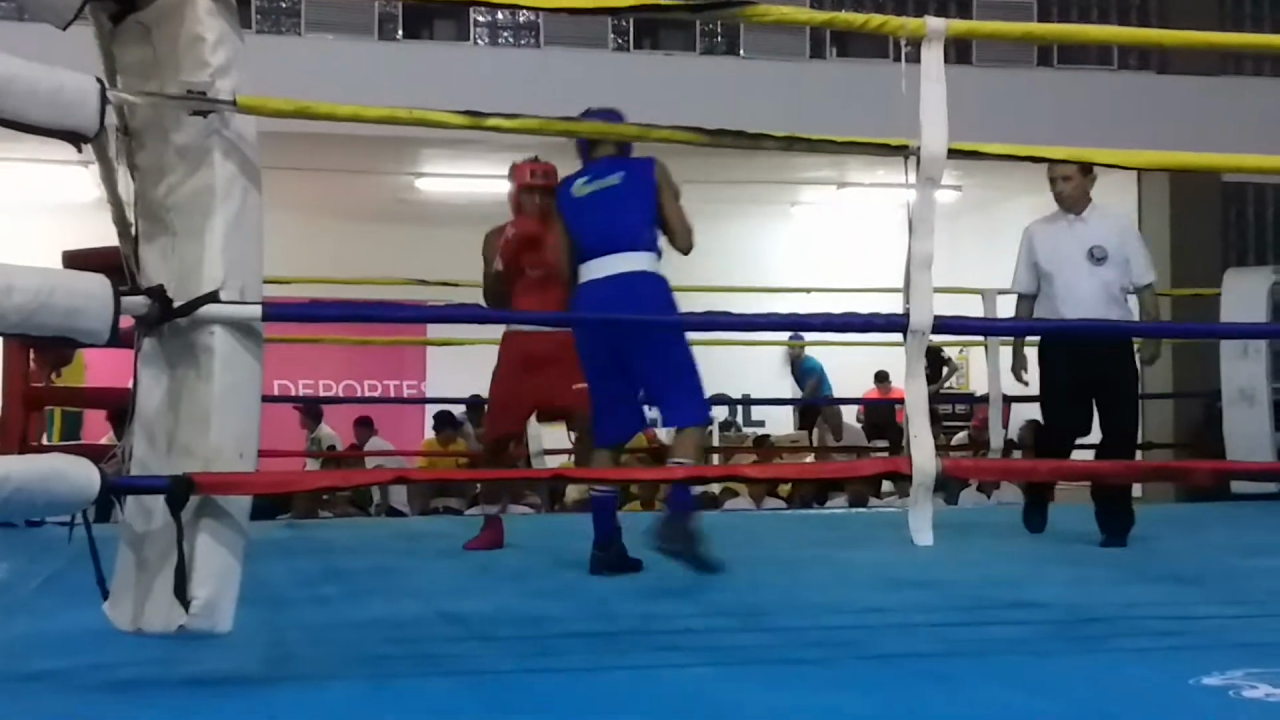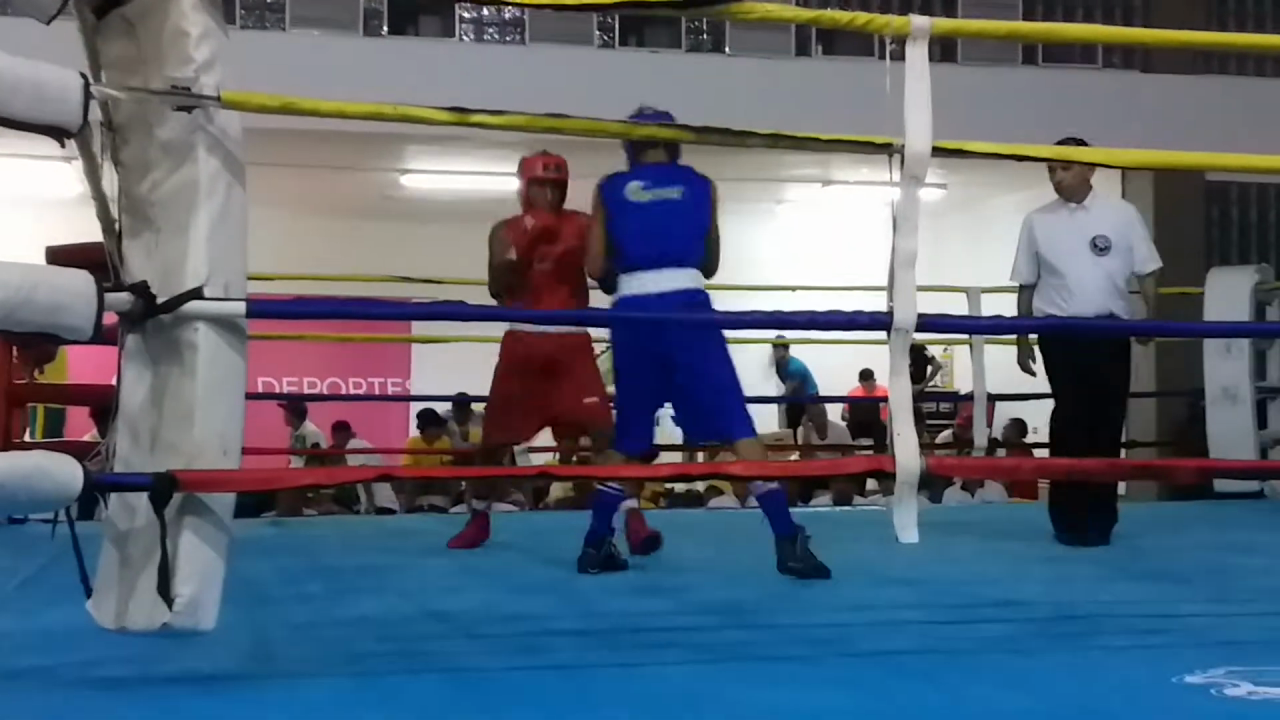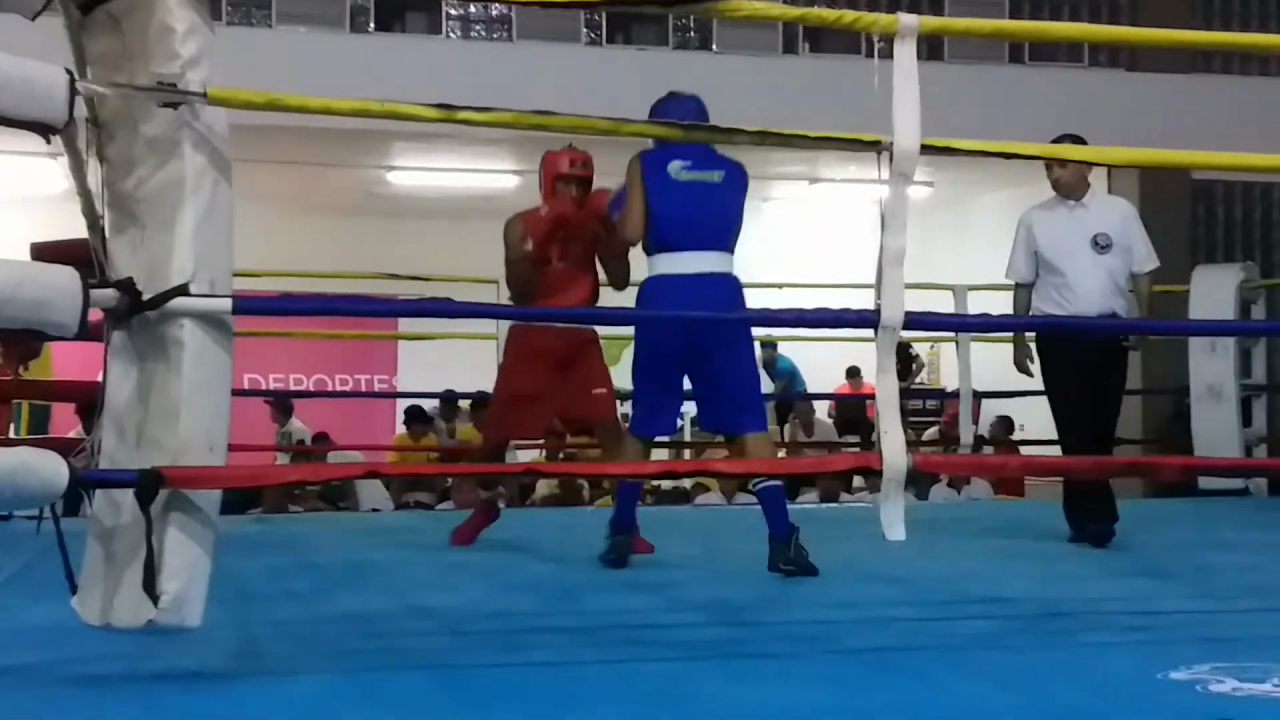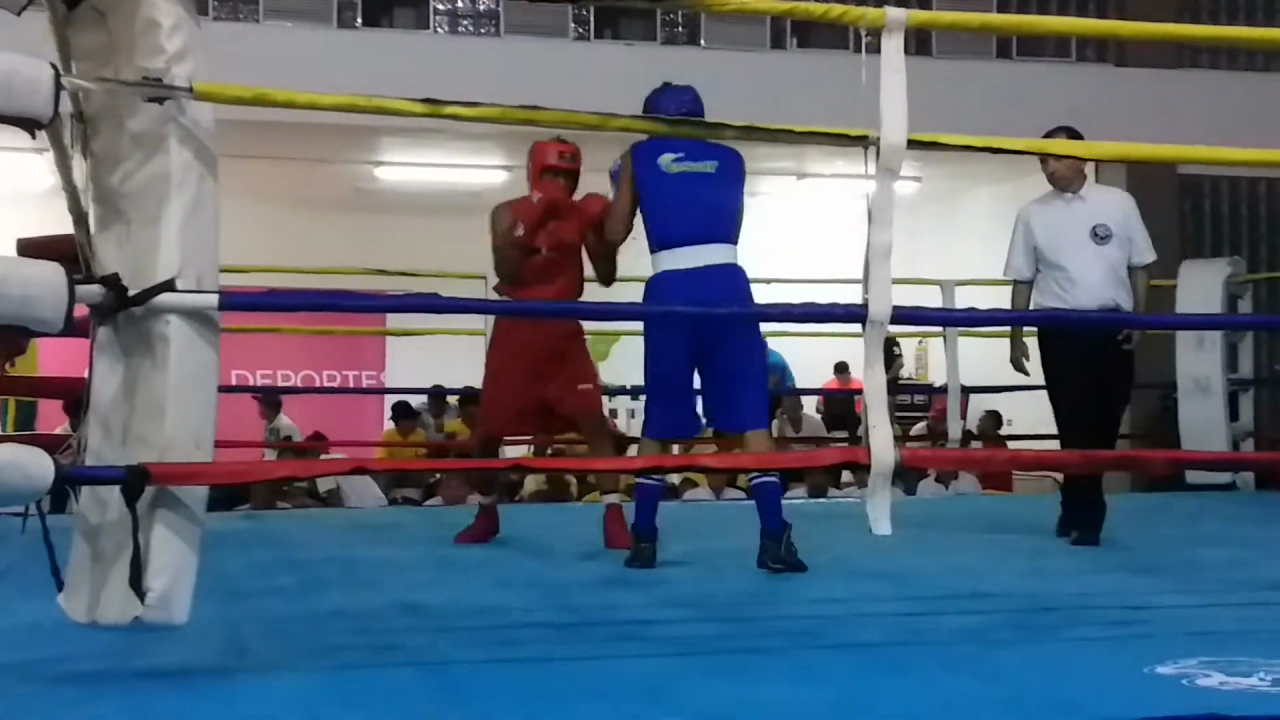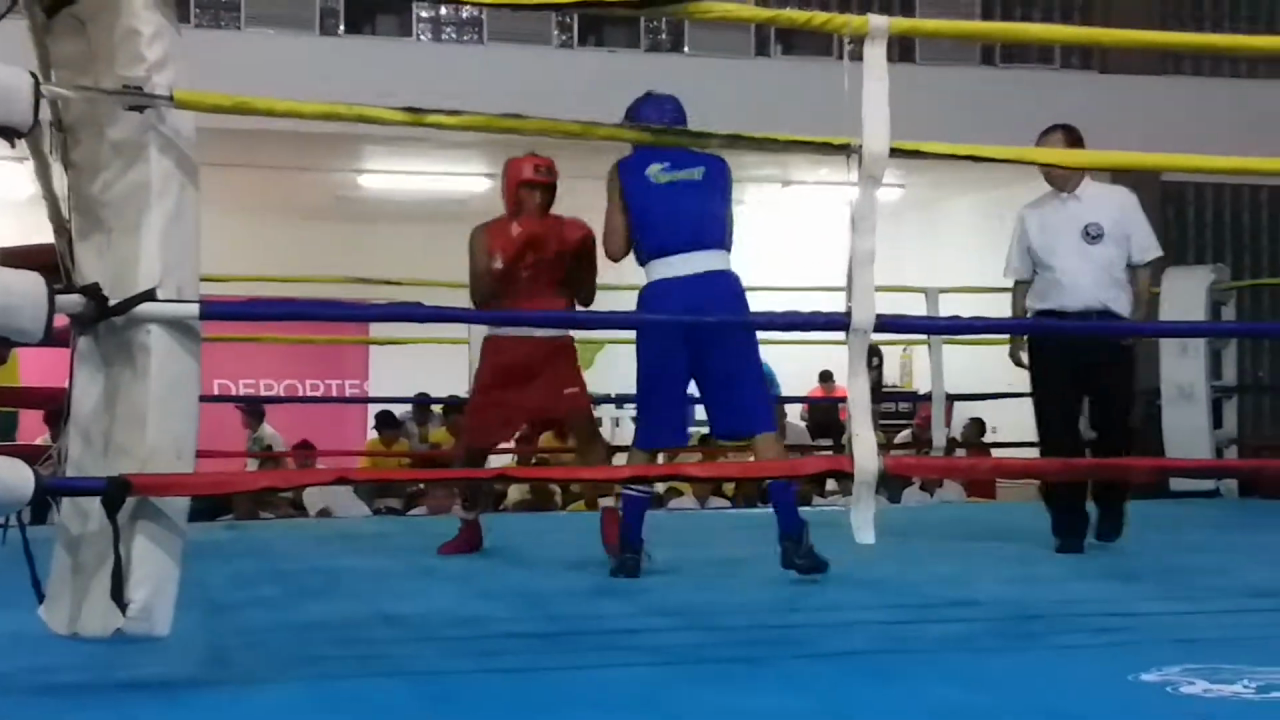
dt=0.2s
person 1, frame 1
left shoulder: (566, 191)
right shoulder: (650, 170)
left elbow: (564, 265)
right elbow: (683, 241)
left hip: (591, 302)
right hip: (642, 294)
left knee: (612, 428)
right knee: (687, 412)
right ankle: (676, 521)
person 1, frame 2
left shoulder: (609, 189)
right shoulder: (700, 186)
left elbow: (595, 267)
left hip: (631, 314)
right hip: (686, 309)
left knee: (629, 438)
right knee: (738, 430)
left ankle: (596, 544)
right ankle: (789, 543)
person 1, frame 3
left shoulder: (644, 164)
right shoulder: (735, 172)
left elbow: (631, 234)
left wrist: (624, 213)
left hip: (662, 295)
right hip: (719, 294)
left knee: (644, 422)
right knee: (750, 421)
left ankle: (621, 533)
right ankle: (782, 542)
person 1, frame 4
left shoulder: (637, 158)
right shoulder: (731, 160)
left elbow: (614, 235)
left hip: (670, 291)
right hip: (726, 284)
left knee: (659, 423)
right knee: (752, 417)
left ankle: (643, 539)
right ankle: (773, 538)
person 1, frame 5
left shoulder: (625, 172)
right shoulder: (717, 167)
left elbow: (615, 249)
left hip: (663, 300)
right hip: (719, 292)
left knee: (651, 431)
right knee: (759, 421)
left ankle: (627, 549)
right ankle: (792, 536)
person 2, frame 1
left shoulder: (1119, 226)
right shoulder: (1037, 232)
left elbow: (1143, 285)
right elbow: (1026, 295)
left wrist: (1153, 333)
right wrist: (1018, 349)
left hip: (1112, 339)
right hip: (1061, 341)
left knee: (1119, 431)
right knee: (1059, 426)
left ankle: (1113, 521)
right ankle: (1037, 499)
person 2, frame 2
left shoulder: (1122, 214)
right shoulder: (1037, 222)
left elbow: (1145, 271)
right elbow: (1027, 285)
left wrist: (1151, 315)
right wrist: (1022, 339)
left hip: (1110, 332)
right hip: (1060, 333)
left knee: (1107, 427)
right knee: (1071, 422)
left ankle: (1097, 517)
right ankle: (1069, 517)
person 2, frame 3
left shoulder: (1120, 212)
right shoulder: (1034, 219)
left elbow: (1141, 273)
right elbow: (1023, 285)
left wrist: (1141, 319)
right wrist: (1019, 340)
left hip: (1110, 333)
right hip: (1059, 333)
left knee: (1100, 429)
right knee: (1076, 426)
left ankle: (1083, 516)
right ankle: (1095, 518)
person 2, frame 4
left shoulder: (1119, 203)
right shoulder: (1032, 215)
left elbow: (1140, 266)
right elbow: (1023, 281)
left wrist: (1139, 317)
right wrist: (1016, 337)
left hip: (1114, 327)
right hip: (1062, 327)
left knee: (1106, 421)
right knee: (1075, 423)
left ankle: (1076, 505)
right ankle: (1085, 516)
person 2, frame 5
left shoulder: (1118, 200)
right shoulder: (1031, 215)
left elbow: (1144, 262)
right elbow: (1023, 279)
left wrist: (1139, 316)
right wrist: (1016, 331)
left hip: (1108, 326)
right hip: (1053, 329)
left knee: (1113, 423)
right knee: (1057, 429)
left ankle: (1109, 506)
right ankle: (1068, 525)
person 3, frame 1
right shoulder: (499, 238)
right elbow: (493, 300)
left wrist: (567, 265)
right wrist: (505, 258)
left hip: (565, 340)
right hip: (519, 343)
left knee: (588, 421)
right knee: (498, 436)
left ankle: (606, 522)
right ankle: (492, 526)
person 3, frame 2
left shoulder: (580, 226)
right shoulder: (505, 231)
right elbow: (499, 293)
right wrist: (518, 249)
left hip: (571, 342)
right hip: (523, 343)
left knee: (603, 428)
right knee: (493, 439)
left ankle: (633, 521)
right ankle: (478, 520)
person 3, frame 3
left shoulder: (593, 221)
right shoulder: (521, 224)
left elbow: (620, 280)
right elbow: (518, 287)
left wrist: (611, 231)
right wrist: (539, 237)
left hip: (579, 337)
right hip: (531, 338)
left knee: (608, 425)
right knee: (498, 431)
right ankle: (486, 506)
person 3, frame 4
left shoulder: (580, 216)
right shoulder: (508, 213)
left elbow: (607, 275)
right elbow: (505, 273)
left wrist: (602, 230)
right wrist: (527, 224)
left hip: (564, 332)
right hip: (516, 330)
left knee: (593, 420)
right knee: (489, 430)
left ankle: (614, 520)
right ankle: (486, 515)
person 3, frame 5
left shoulder: (565, 231)
right shoulder: (487, 235)
left elbow: (585, 298)
right elbow: (480, 299)
left wrist: (584, 258)
right wrist: (508, 255)
left hip: (553, 346)
right hip: (504, 348)
left knee: (583, 423)
right knee: (474, 444)
right ankle: (470, 529)
